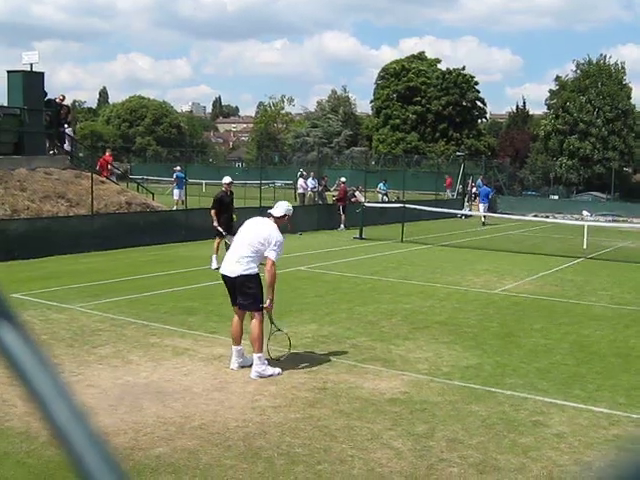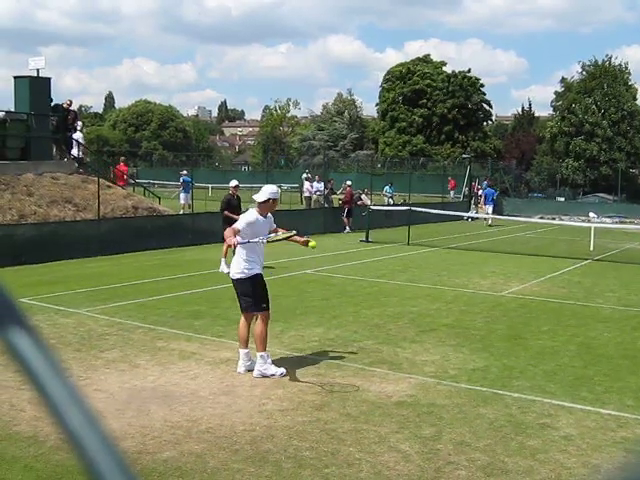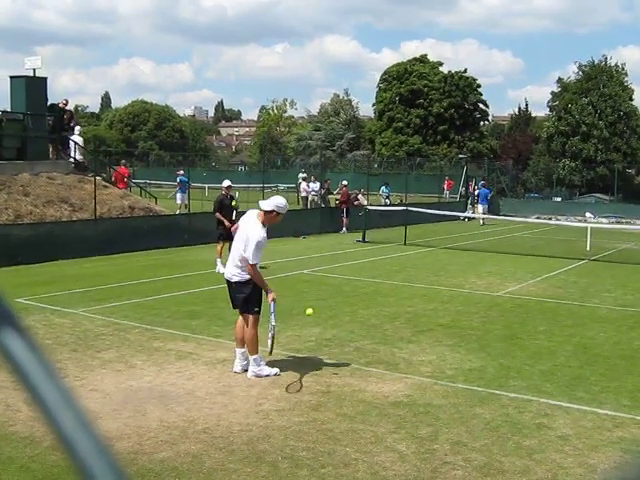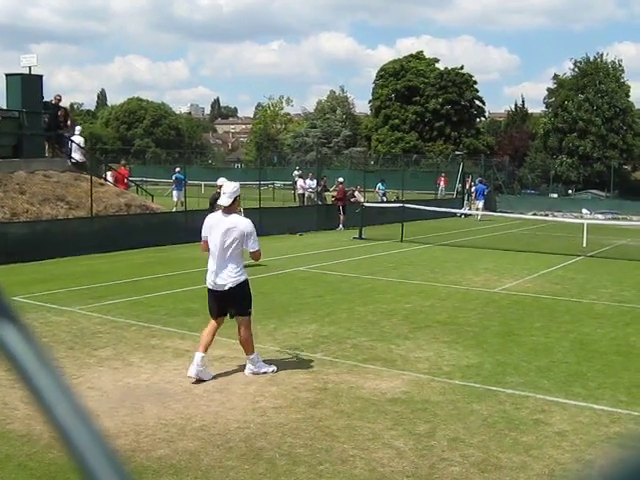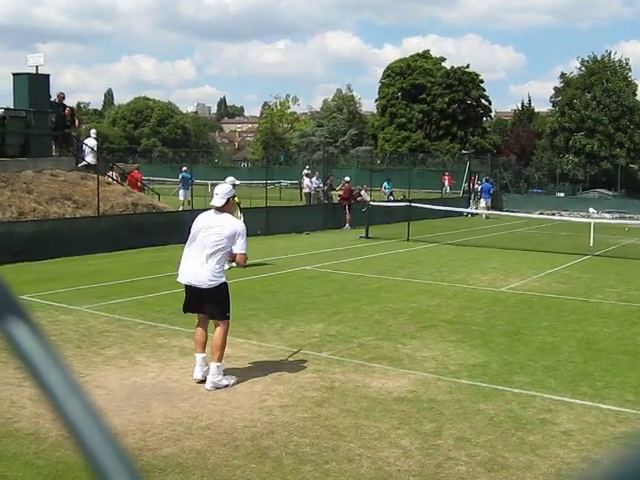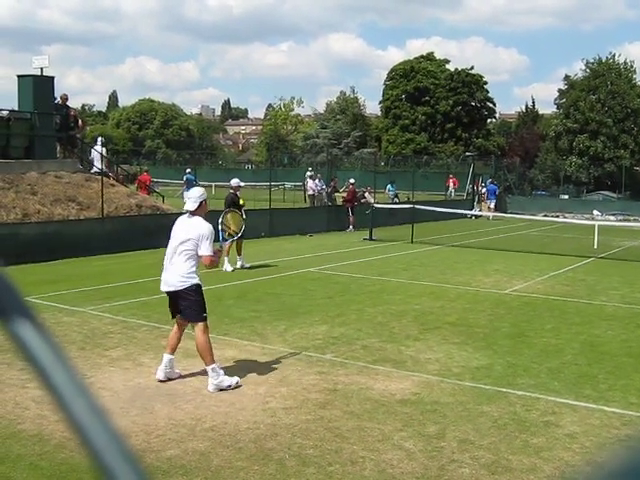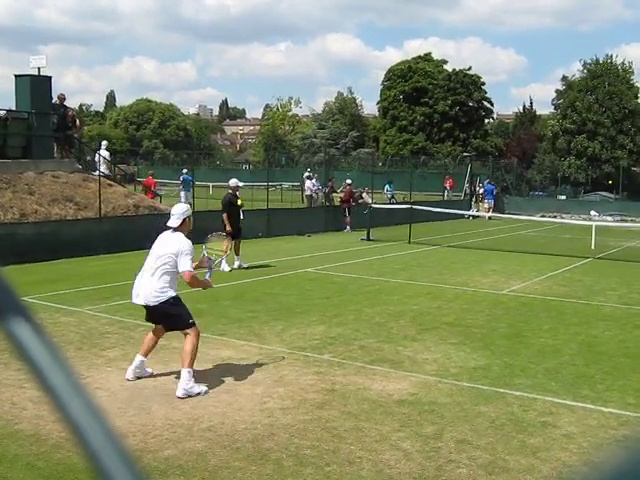
dt=0.5s
person 1, frame 1
left shoulder: (254, 220)
right shoulder: (276, 236)
right elbow: (270, 268)
right wrist: (270, 298)
left hip: (227, 269)
right hip: (245, 272)
left knee: (239, 313)
right knee: (257, 316)
left ankle: (237, 358)
right ankle: (259, 366)
person 1, frame 2
left shoulder: (267, 217)
right shoulder: (250, 217)
left elbow: (276, 230)
right elbow: (229, 231)
left wrist: (297, 239)
right wrist: (230, 238)
left hip: (243, 273)
right hip: (248, 273)
left knee: (247, 315)
right knee: (262, 316)
left ankle: (244, 361)
right ankle: (262, 365)
person 1, frame 3
left shoulder: (251, 213)
right shoulder: (259, 235)
left elbow: (235, 228)
right elbow: (251, 268)
right wrist: (268, 291)
left hip: (232, 273)
right hip: (244, 277)
left knee: (243, 317)
right knee: (251, 319)
left ankle: (241, 361)
right ankle: (256, 366)
person 1, frame 4
left shoulder: (210, 219)
right shoulder: (245, 224)
left elbow: (205, 247)
right elbow: (256, 256)
left hip: (213, 280)
right hip: (235, 280)
left knee: (215, 321)
right knee: (243, 322)
left ankle: (197, 365)
right ankle: (253, 363)
person 1, frame 5
left shoulder: (201, 218)
right shoulder: (237, 225)
right elbow: (241, 260)
left hip: (189, 277)
right hip: (212, 281)
left knee: (201, 320)
right knee: (222, 324)
left ankle: (201, 368)
right ankle: (215, 376)
person 1, frame 6
left shoulder: (180, 221)
right shoulder: (204, 227)
right elbow: (207, 262)
left wrist: (211, 252)
right wrist: (217, 256)
left hip: (169, 281)
right hip: (186, 283)
left knee: (180, 323)
right knee: (200, 327)
left ankle: (166, 368)
right ankle: (216, 377)
person 1, frame 7
left shoulder: (165, 237)
right shoulder: (184, 244)
right elbow: (189, 278)
left wrist: (199, 263)
right wrist: (204, 284)
left hip: (142, 292)
right hip: (160, 295)
left knee: (159, 329)
right knee: (192, 332)
left ankle: (136, 368)
right ankle: (186, 384)
